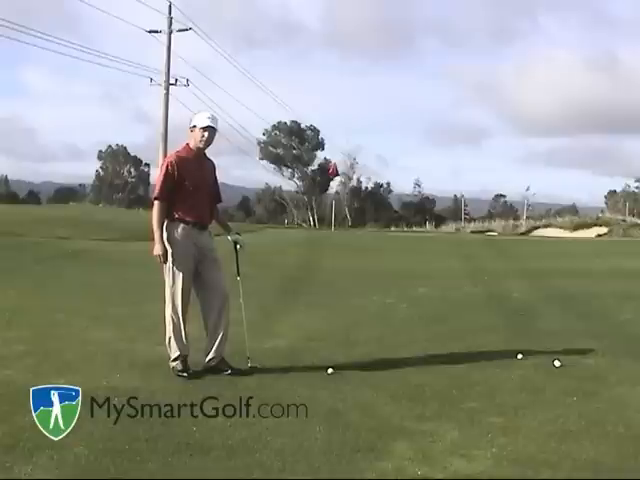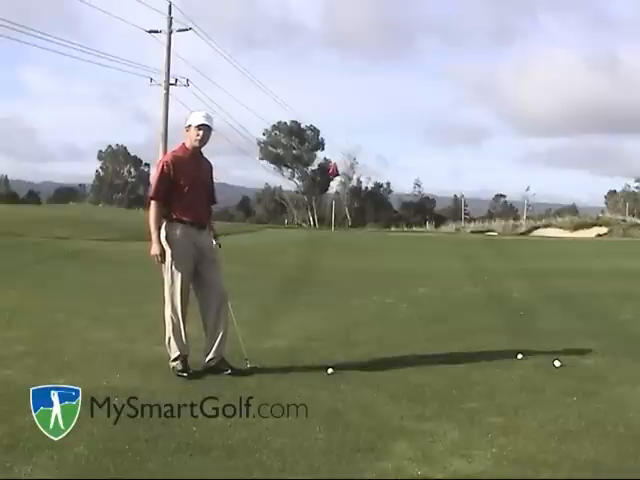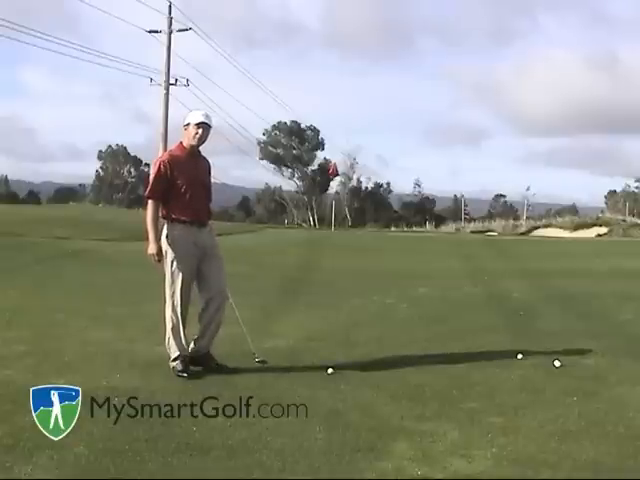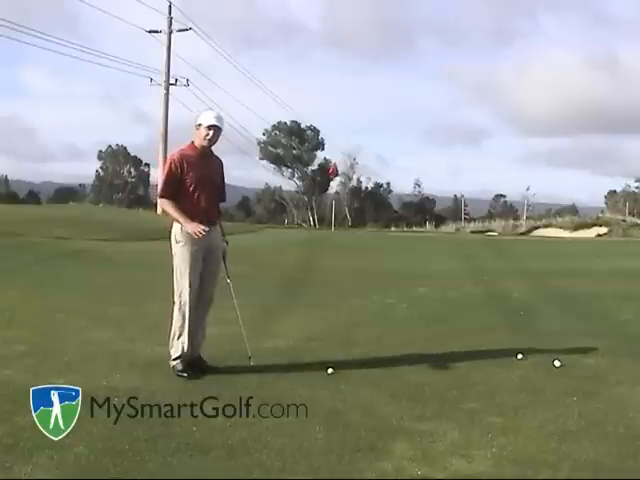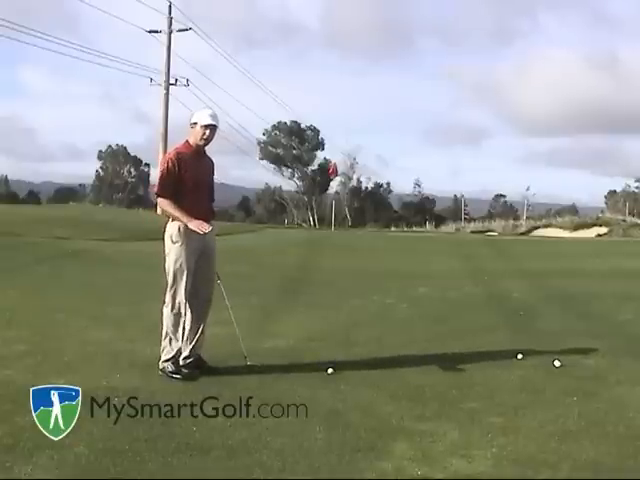
dt=0.7s
person 1, frame 1
left shoulder: (209, 166)
right shoulder: (174, 161)
right elbow: (159, 202)
left wrist: (228, 230)
right wrist: (158, 240)
left hip: (204, 235)
right hip: (180, 234)
left knee: (217, 296)
right knee: (177, 300)
left ankle: (214, 357)
right ankle: (178, 357)
person 1, frame 2
left shoulder: (206, 165)
right shoulder: (170, 161)
right elbow: (156, 202)
left wrist: (214, 233)
right wrist: (155, 240)
left hip: (202, 236)
right hip: (178, 234)
left knee: (217, 296)
right knee: (177, 299)
left ankle: (214, 357)
right ankle: (178, 358)
person 1, frame 3
left shoulder: (204, 163)
right shoulder: (167, 161)
right elbow: (153, 201)
right wrist: (153, 239)
left hip: (205, 233)
right hip: (179, 233)
left knee: (217, 294)
right knee: (178, 299)
left ankle: (200, 350)
right ankle: (178, 357)
person 1, frame 4
left shoulder: (217, 163)
right shoulder: (179, 159)
right elbow: (165, 199)
left wrist: (222, 235)
right wrist: (188, 223)
left hip: (212, 234)
right hip: (187, 233)
left knee: (205, 298)
right knee: (186, 296)
left ankle: (193, 352)
right ankle: (179, 356)
person 1, frame 5
left shoulder: (208, 162)
right shoulder: (175, 158)
right elbow: (162, 199)
right wrist: (189, 221)
left hip: (205, 233)
right hip: (181, 232)
left knee: (202, 298)
right knee: (177, 297)
left ankle: (190, 355)
right ankle: (169, 359)
